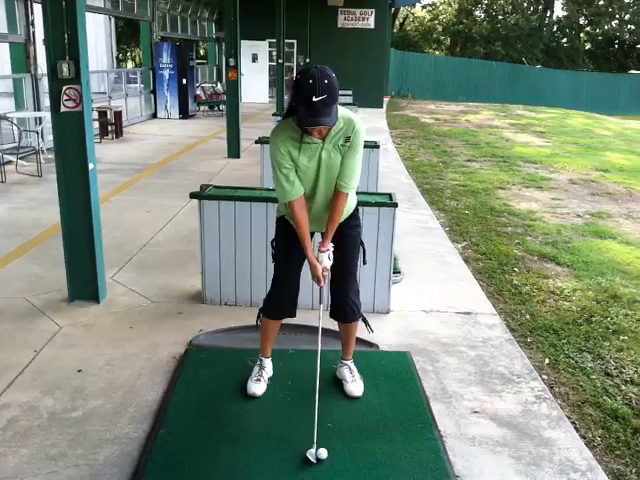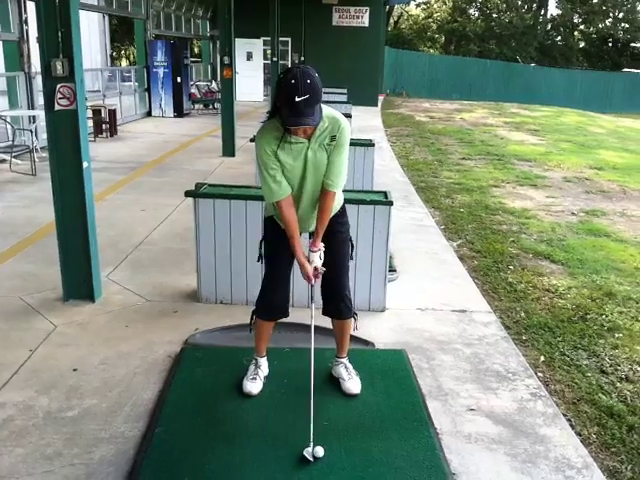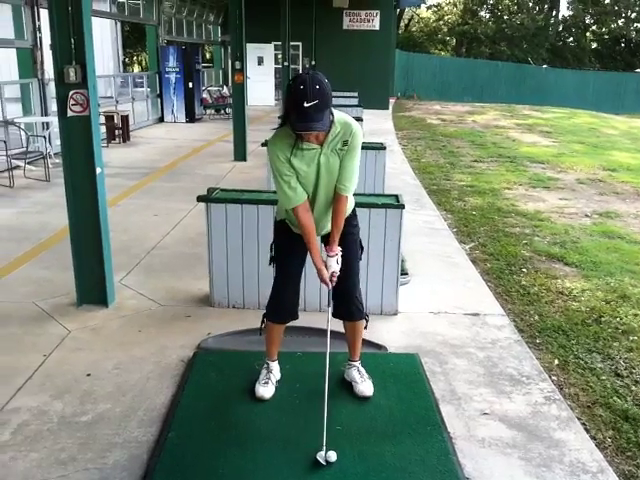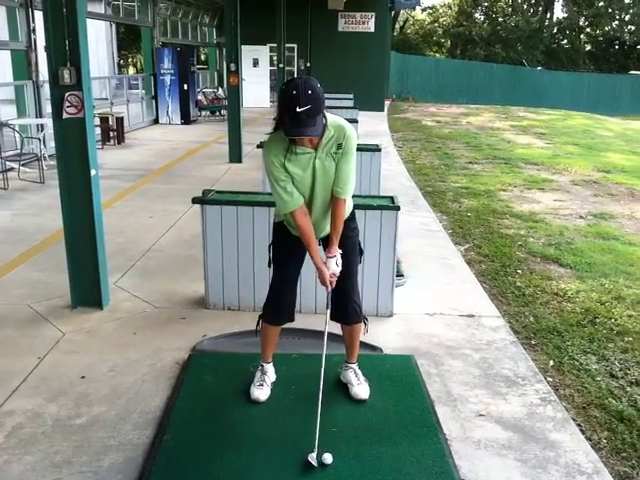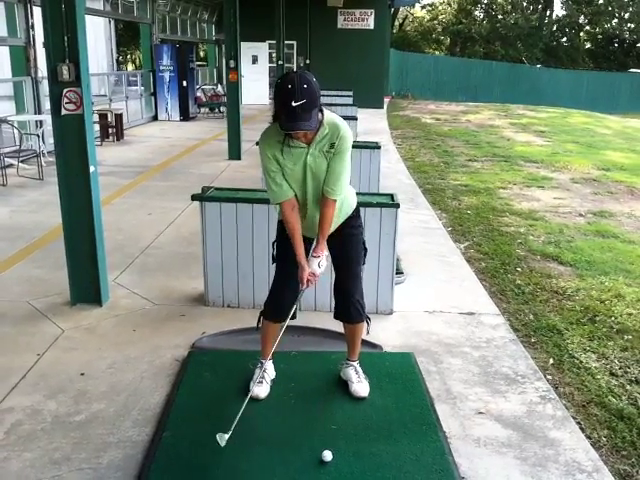
dt=0.4s
person 1, frame 1
left shoulder: (352, 128)
right shoulder: (282, 137)
left elbow: (343, 189)
right elbow: (296, 200)
left wrist: (328, 244)
right wrist: (311, 256)
left hip: (342, 218)
right hip: (294, 219)
left knee: (346, 293)
right knee: (281, 291)
left ankle: (346, 363)
right ankle: (264, 362)
person 1, frame 2
left shoulder: (338, 126)
right shoulder: (267, 138)
left elbow: (330, 189)
right elbow: (282, 200)
left wrist: (317, 243)
right wrist: (299, 255)
left hip: (330, 216)
right hip: (281, 220)
left knee: (339, 291)
right knee: (273, 291)
left ankle: (342, 361)
right ankle: (259, 362)
person 1, frame 3
left shoulder: (350, 131)
right shoulder: (279, 145)
left elbow: (342, 193)
right elbow: (299, 207)
left wrist: (333, 247)
right wrist: (317, 260)
left hip: (340, 219)
right hip: (292, 224)
left knee: (350, 293)
right knee: (283, 294)
left ankle: (354, 365)
right ankle: (271, 366)
person 1, frame 4
left shoulder: (344, 134)
right shoulder: (274, 150)
left elbow: (340, 196)
right elbow: (297, 210)
left wrist: (334, 249)
right wrist: (318, 263)
left hip: (339, 221)
right hip: (292, 227)
left knee: (349, 296)
right knee: (279, 295)
left ankle: (351, 367)
right ankle: (266, 367)
person 1, frame 5
left shoulder: (339, 132)
right shoulder: (270, 142)
left elbow: (331, 197)
right elbow: (287, 204)
left wrist: (320, 249)
right wrist: (301, 261)
left hip: (342, 218)
right hip: (294, 222)
left knee: (351, 294)
right knee: (281, 293)
left ankle: (352, 364)
right ankle: (265, 364)
